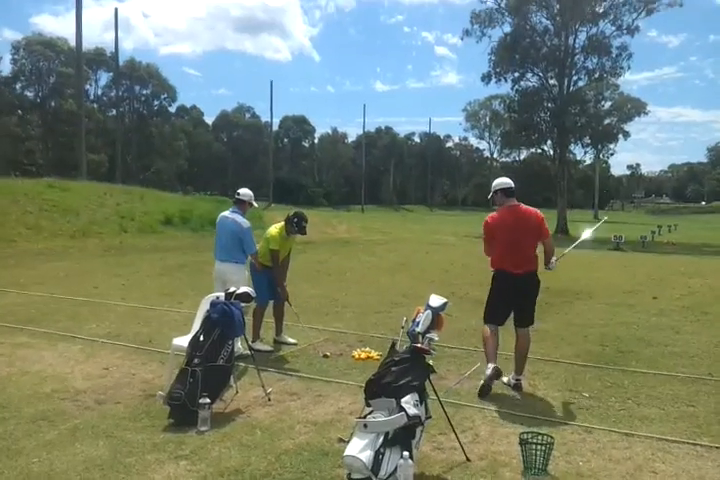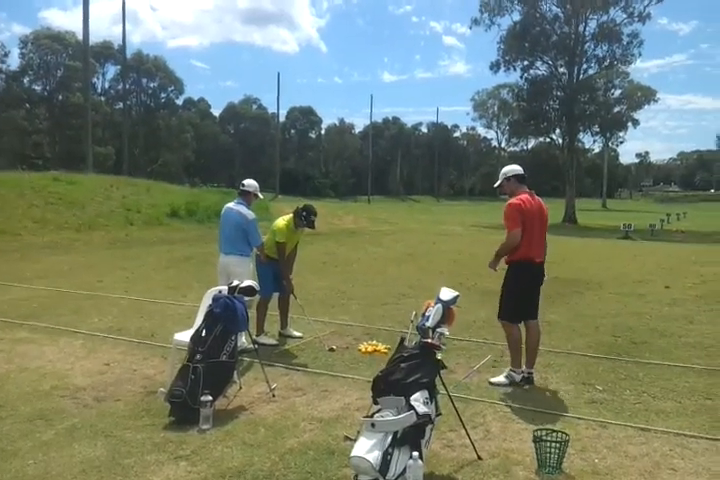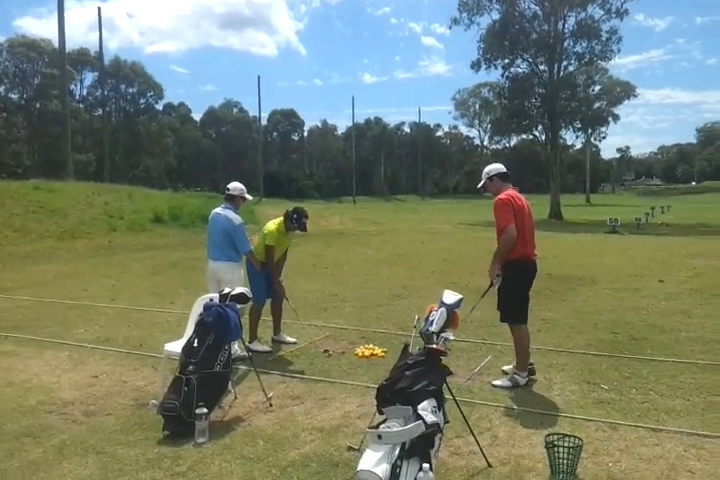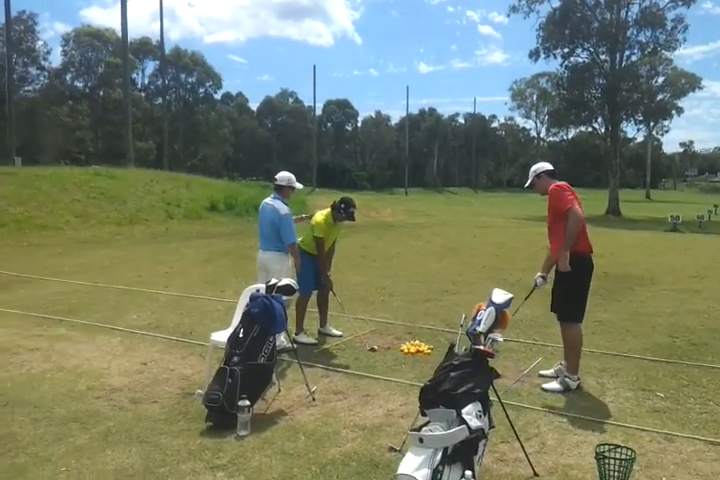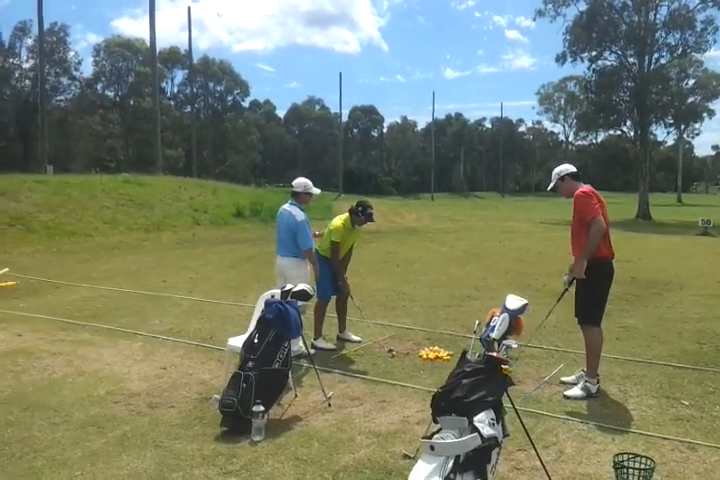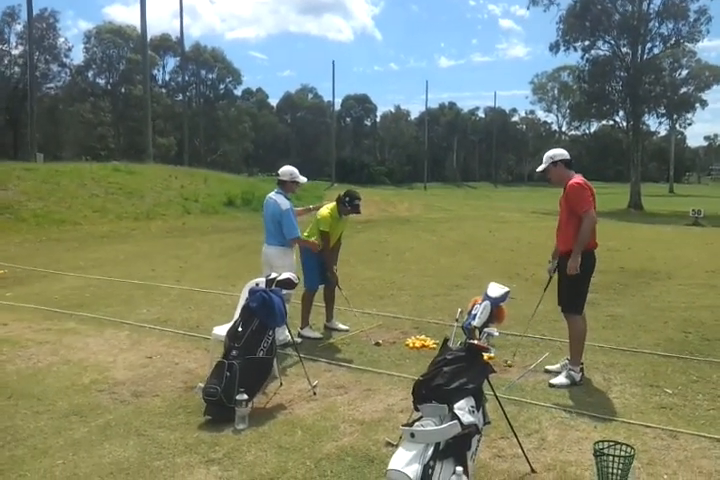
dt=0.5s
person 1, frame 1
left shoulder: (492, 220)
right shoulder: (535, 215)
right elbow: (549, 246)
right wrist: (549, 262)
left hip: (503, 278)
right hip: (529, 278)
left knee: (491, 323)
right knee: (523, 329)
left ankle: (491, 367)
right ankle: (517, 378)
person 1, frame 2
left shoulder: (515, 204)
right shoulder: (539, 203)
left elbow: (514, 239)
left wrist: (496, 258)
left hip: (520, 268)
right hip: (536, 267)
left knee: (509, 320)
right knee: (531, 320)
left ankle: (516, 372)
right ankle: (529, 371)
person 1, frame 3
left shoulder: (503, 200)
right shoulder: (518, 198)
left elbow: (510, 235)
left wrist: (494, 264)
right wrist: (500, 267)
left hip: (517, 266)
right hip: (523, 263)
left knee: (516, 321)
right knee: (514, 318)
left ankle: (520, 374)
right ankle: (525, 363)
person 1, frame 4
left shoulder: (558, 189)
right shoulder: (557, 196)
left elbow: (577, 217)
right elbow: (556, 240)
left wrist: (565, 252)
right wrist: (543, 272)
left hip: (575, 263)
right hip: (568, 263)
left knee: (571, 320)
right knee: (564, 318)
left ankle: (571, 377)
right ankle: (566, 366)
person 1, frame 5
left shoulder: (583, 194)
right shoulder: (584, 196)
left elbow: (599, 226)
left wrist: (581, 262)
right wrist: (573, 269)
left hip: (595, 268)
right hip: (591, 267)
left knee: (590, 324)
right knee: (588, 323)
left ankle: (591, 382)
right ankle: (589, 372)
person 1, frame 6
left shoulder: (576, 185)
right shoulder: (569, 189)
left elbow: (590, 220)
left wrist: (576, 256)
right wrist: (555, 257)
left hip: (577, 259)
right hip: (568, 258)
left knee: (573, 312)
right knee: (572, 312)
left ankle: (575, 370)
right ankle: (573, 362)
person 2, frame 1
left shoulder: (221, 217)
right shoulder: (243, 224)
right elbow: (252, 252)
left hip: (219, 266)
right hip: (235, 269)
right ankle: (234, 347)
person 2, frame 2
left shoulder: (226, 208)
right shoulder: (248, 215)
right elbow: (257, 244)
right wrist: (264, 256)
left hip: (223, 258)
right hip: (240, 262)
right ankle: (238, 341)
person 2, frame 3
left shoulder: (214, 214)
right shoulder: (235, 220)
right elbow: (246, 250)
left wrist: (242, 238)
right wrist: (257, 262)
left hip: (212, 265)
right hip: (230, 268)
right ankle: (231, 350)
person 2, frame 4
left shoulder: (265, 204)
right shoulder: (282, 210)
right elbow: (290, 242)
left wrist: (303, 218)
right wrist: (297, 260)
left hip: (262, 255)
right hip: (278, 258)
right ankle: (277, 341)
person 2, frame 5
left shoulder: (282, 210)
right shoulder: (299, 216)
right elbow: (306, 248)
left wrist: (314, 234)
right wrist: (315, 265)
left hip: (281, 261)
right hip: (295, 264)
right ankle: (294, 347)
person 2, frame 6
left shoulder: (270, 198)
right shoulder: (284, 204)
right elbow: (293, 237)
left wrist: (311, 208)
right wrist: (309, 244)
left hip: (268, 249)
right hip: (281, 253)
right knee: (282, 296)
right ankle: (280, 336)
person 3, frame 1
left shoulder: (291, 233)
right shoulder: (275, 234)
left elbow: (286, 257)
right elbow: (276, 263)
left wrist: (283, 281)
right wrist: (282, 287)
left hip: (273, 268)
right hip: (260, 267)
left knee: (280, 300)
right knee: (262, 302)
left ankle: (279, 335)
right ankle: (255, 340)
person 3, frame 2
left shoulder: (299, 226)
right shoulder: (282, 226)
left elbow: (293, 249)
right elbow: (281, 256)
left wrist: (289, 273)
right wrist: (287, 280)
left hip: (279, 260)
right hip: (266, 259)
left knee: (285, 292)
right knee: (266, 295)
left ankle: (284, 328)
right ankle: (260, 334)
person 3, frame 3
left shoulder: (290, 229)
right shoulder: (272, 230)
left elbow: (283, 254)
right elbow: (269, 259)
left wrist: (278, 277)
right wrist: (277, 283)
left hip: (270, 264)
right hip: (257, 263)
left knee: (278, 297)
right knee: (259, 301)
left ankle: (277, 334)
right ankle: (252, 341)
person 3, frame 4
left shoulder: (338, 220)
right shoulder: (320, 221)
left elbow: (331, 245)
right elbow: (320, 251)
left wrist: (328, 270)
right wrist: (326, 276)
left hip: (317, 255)
right hip: (305, 254)
left knee: (324, 289)
right knee: (306, 292)
left ankle: (323, 326)
right ankle: (298, 333)
person 3, frame 5
left shoulder: (357, 225)
right shoulder: (338, 225)
left elbow: (348, 250)
right elbow: (334, 255)
left wrist: (343, 274)
right wrist: (342, 279)
left hip: (336, 260)
right hip: (323, 259)
left knee: (343, 295)
right knee: (324, 298)
left ankle: (342, 332)
right ankle: (317, 338)
person 3, frame 6
left shoulder: (344, 215)
right shoulder: (325, 215)
left elbow: (337, 240)
right elbow: (325, 245)
left wrist: (334, 265)
right wrist: (331, 270)
left hip: (324, 250)
right hip: (310, 249)
left knee: (331, 284)
right knee: (312, 287)
left ankle: (330, 320)
right ankle: (304, 327)
